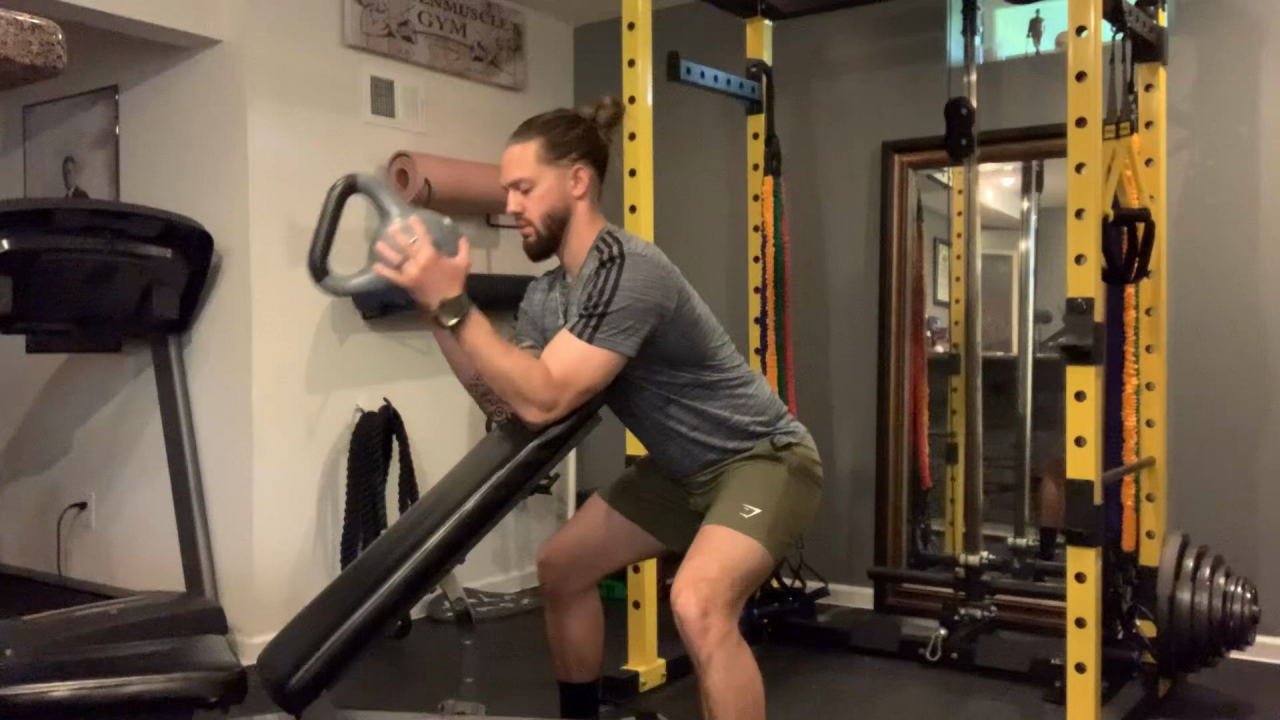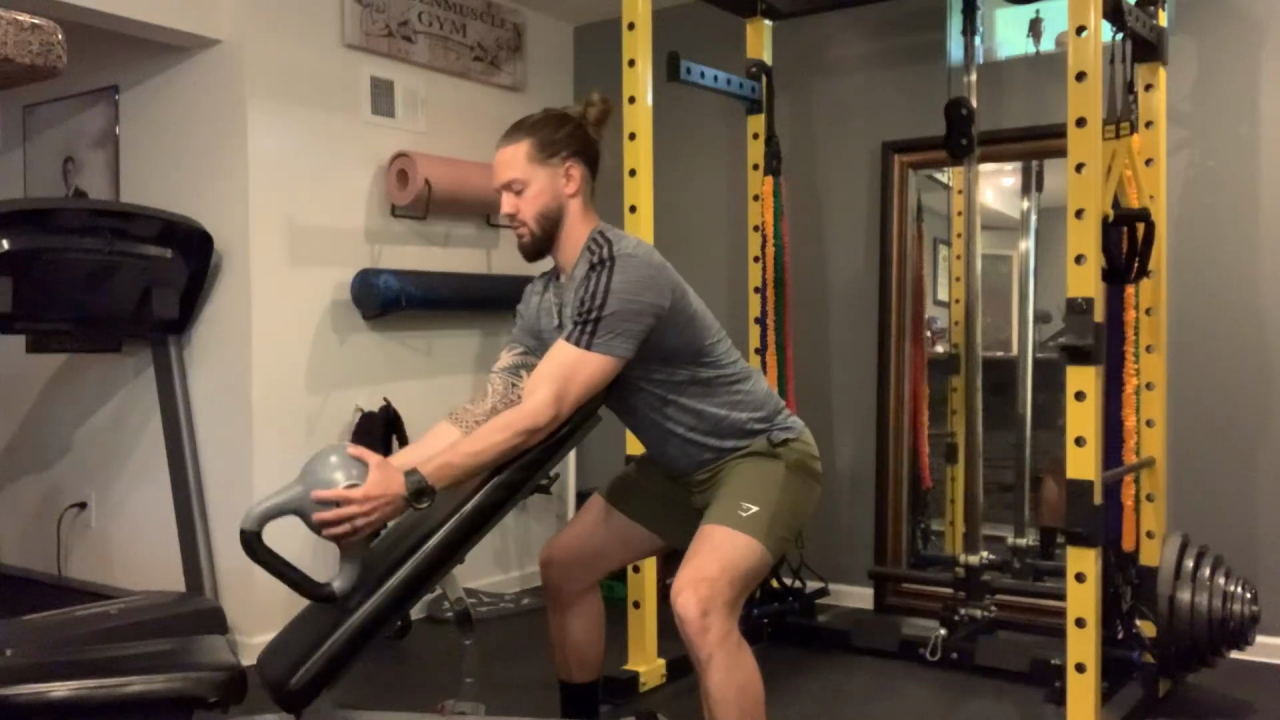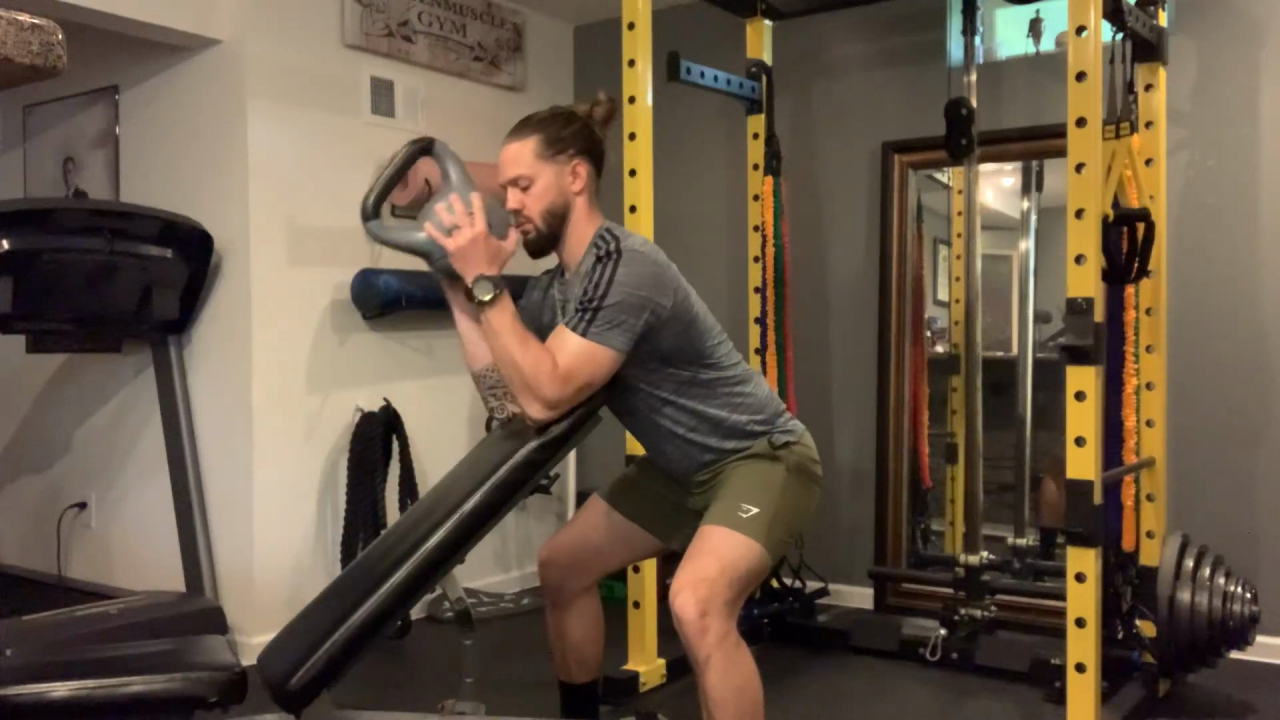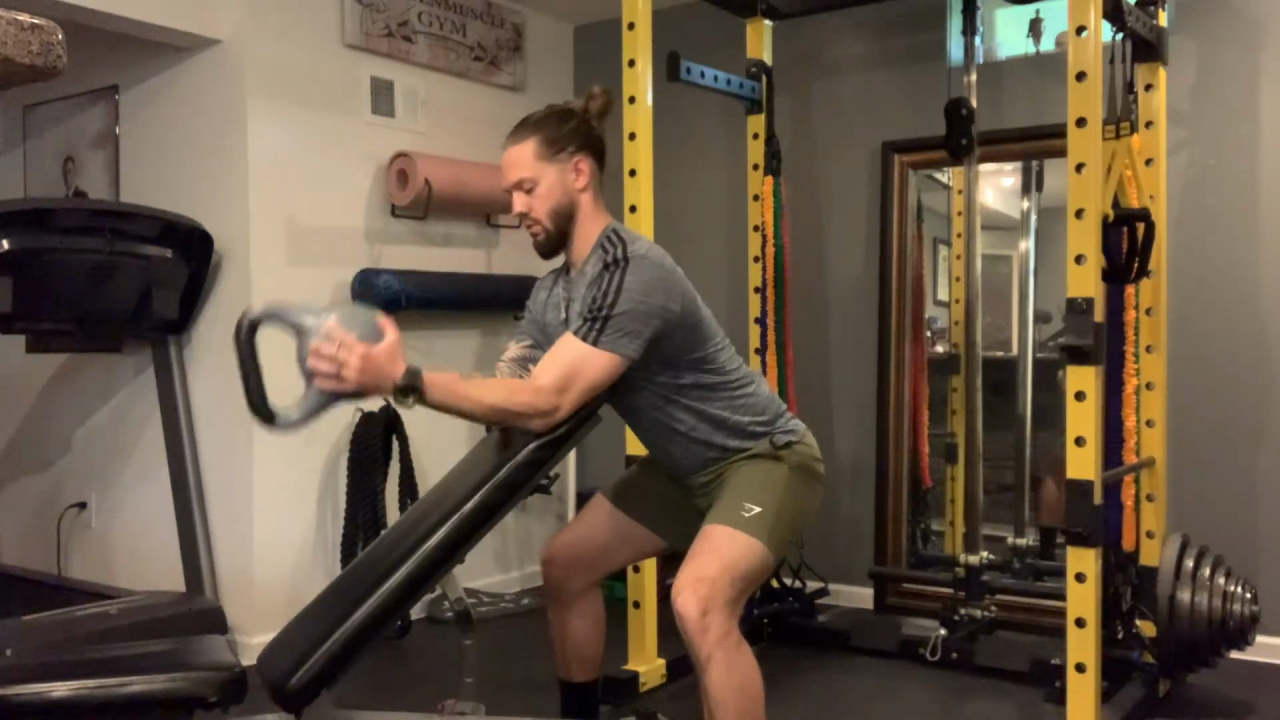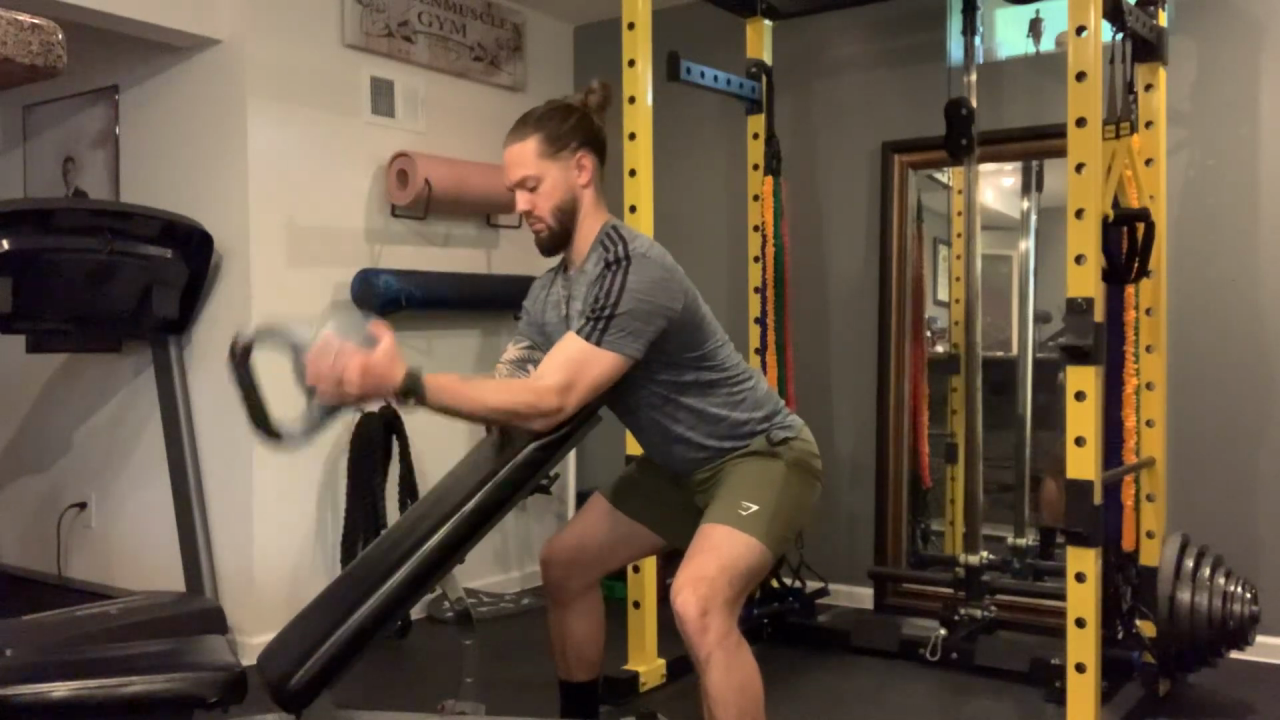
dt=1s
person 1, frame 1
left shoulder: (630, 272)
right shoulder: (546, 293)
left elbow: (543, 400)
right elbow: (504, 402)
left wrist: (452, 303)
right wrist: (437, 312)
left hip: (763, 457)
right hip: (682, 465)
left knee: (698, 604)
right knee: (562, 566)
person 1, frame 2
left shoulder: (623, 272)
right shoulder: (541, 299)
left elbow: (539, 416)
right elbow: (494, 407)
left wrist: (409, 485)
right wrist: (390, 465)
left hip: (761, 454)
right hip: (681, 462)
left knee: (697, 603)
right knee: (563, 567)
person 1, frame 3
left shoulder: (627, 269)
right shoulder: (550, 289)
left elbow: (546, 397)
right elbow: (510, 401)
left wrist: (486, 282)
right wrist: (461, 291)
left hip: (761, 456)
right hip: (683, 465)
left knee: (696, 604)
right knee: (562, 566)
person 1, frame 4
left shoulder: (633, 273)
right shoulder: (552, 294)
left elbow: (542, 403)
right elbow: (506, 391)
left wrist: (403, 378)
right wrist: (390, 372)
left hip: (763, 456)
right hip: (684, 464)
left knee: (698, 604)
right knee: (565, 565)
person 1, frame 5
left shoulder: (634, 272)
right shoulder: (550, 294)
left elbow: (547, 403)
right elbow: (507, 392)
left wrist: (407, 382)
right wrist: (388, 381)
left hip: (761, 454)
right hip: (682, 463)
left knee: (697, 603)
right knee: (565, 564)
